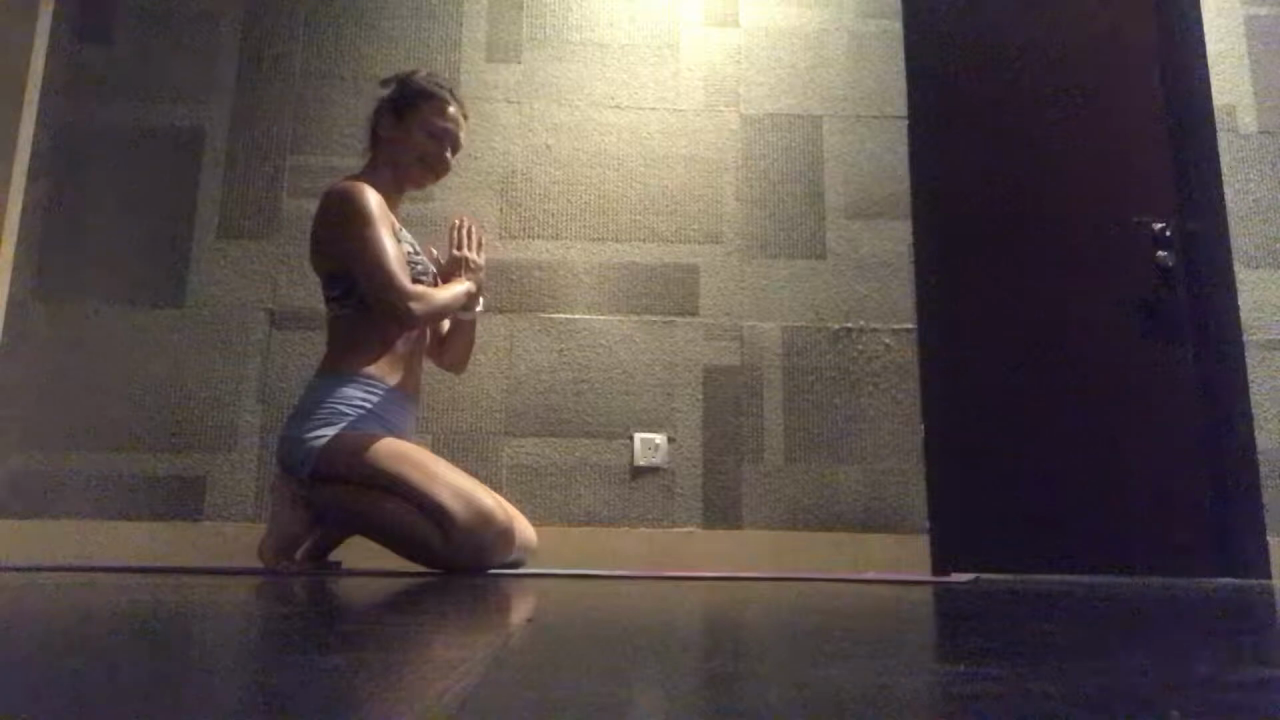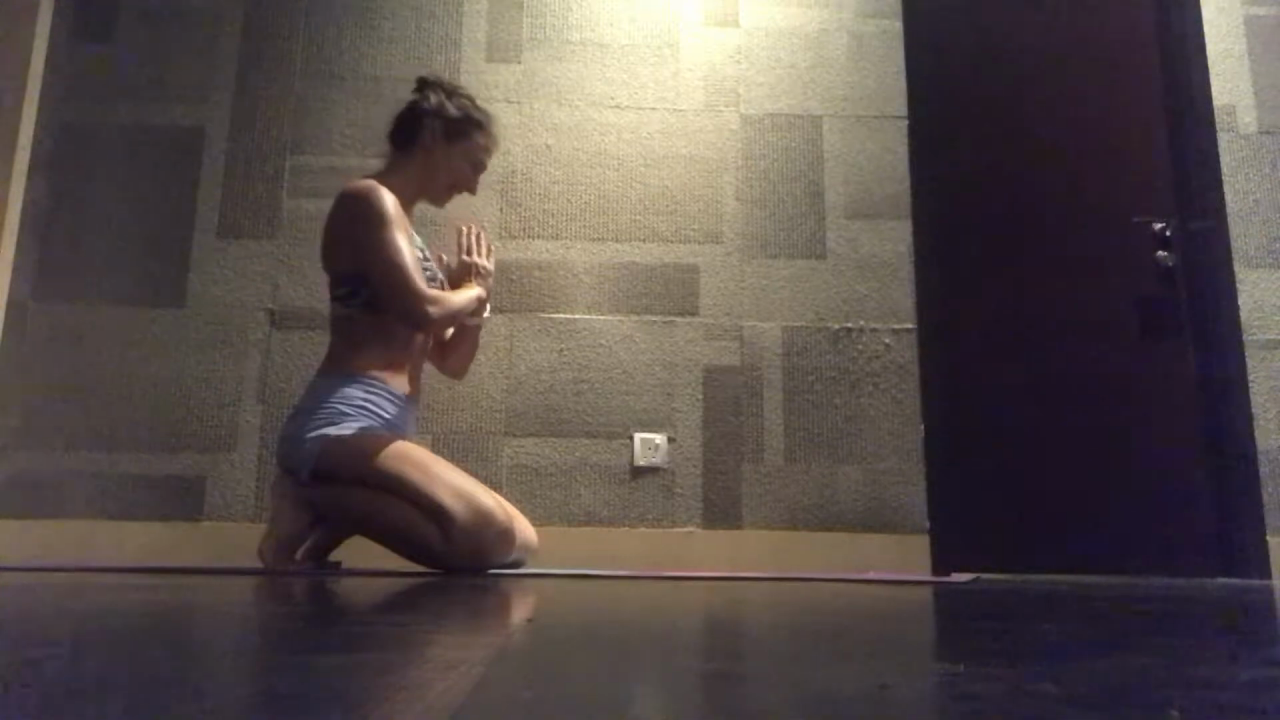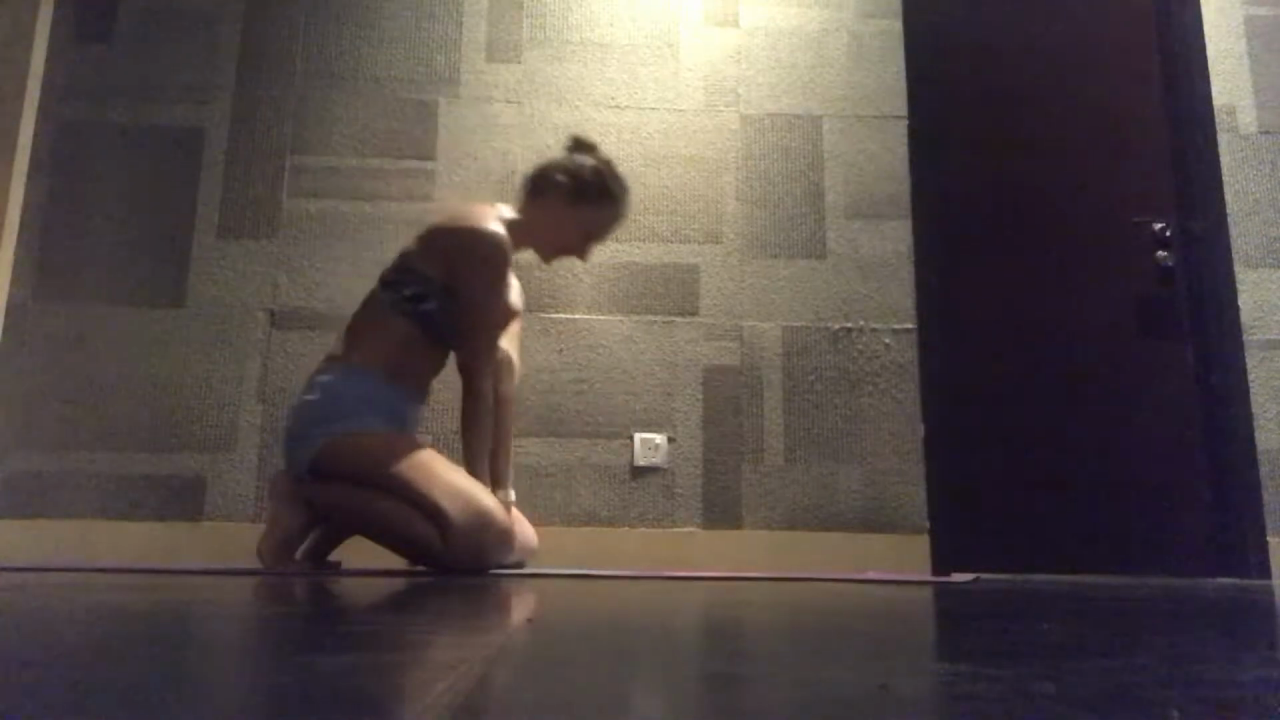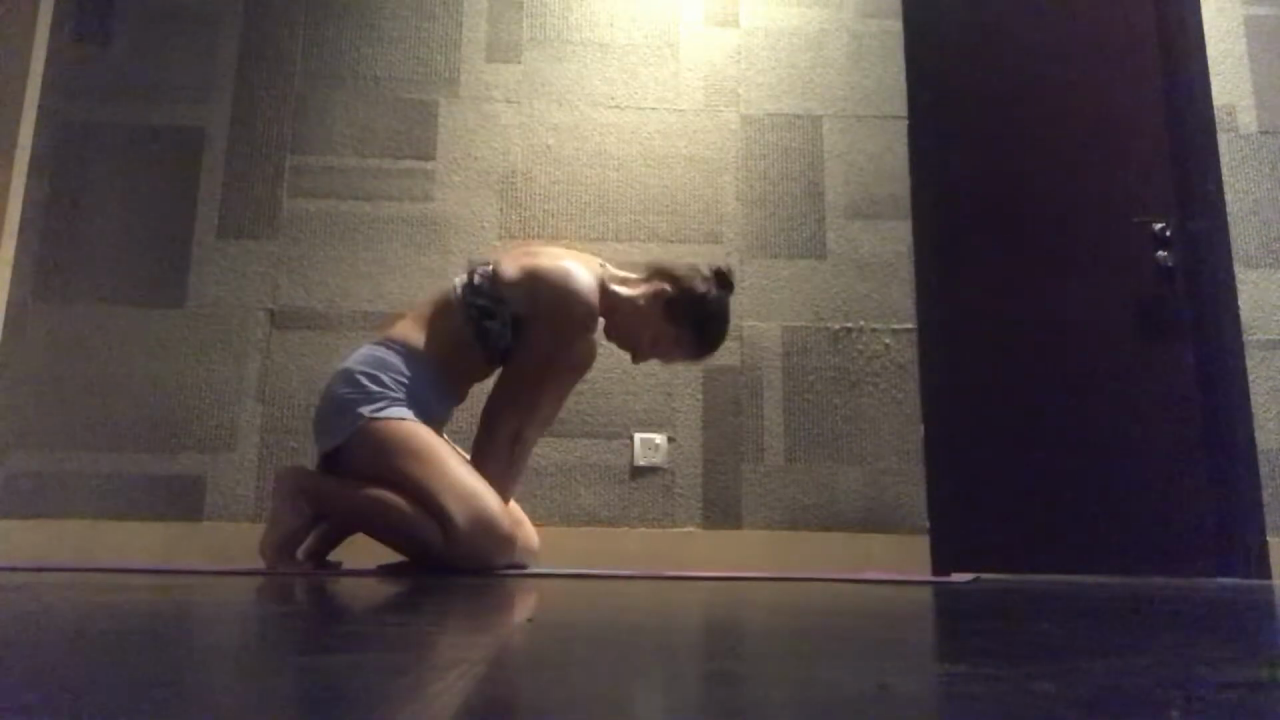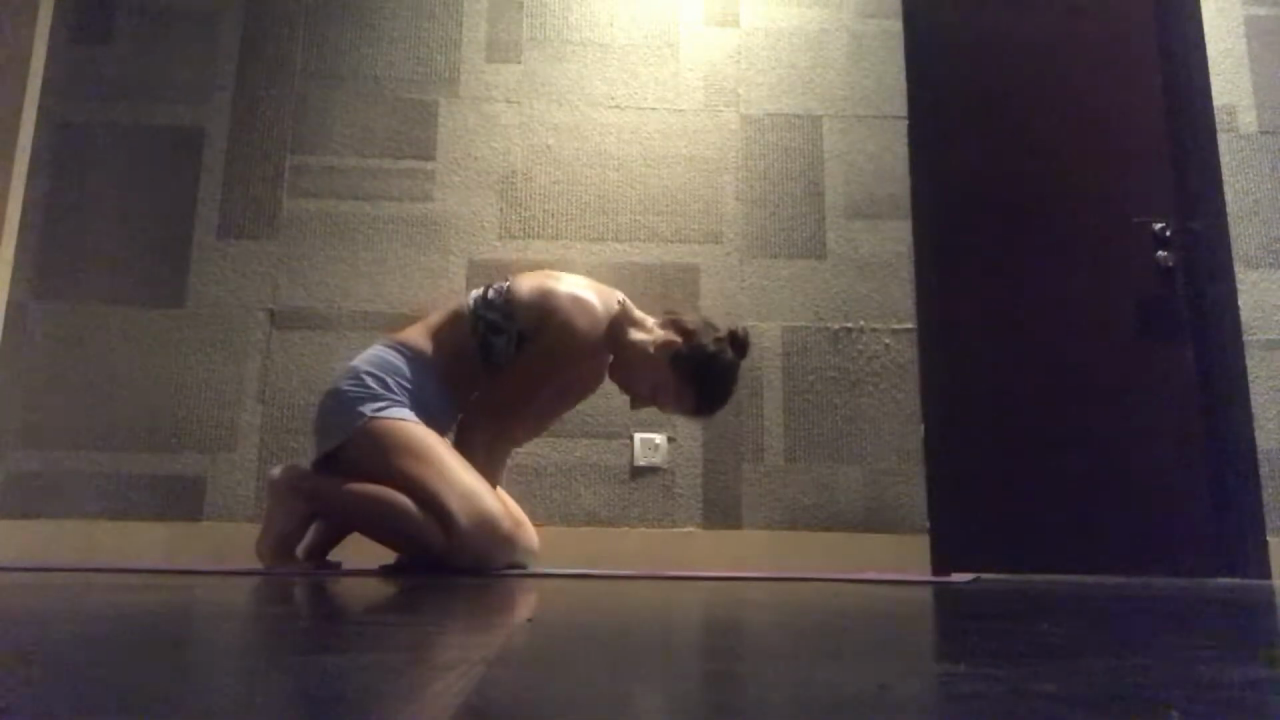
dt=0.7s
person 1, frame 1
left shoulder: (400, 235)
right shoulder: (354, 199)
left elbow: (451, 357)
right elbow: (404, 306)
left wrist: (468, 291)
right wrist: (463, 287)
left hip: (381, 432)
right hip: (341, 425)
left knee: (518, 541)
right knee: (488, 536)
left ankle: (328, 518)
right ankle: (316, 502)
person 1, frame 2
left shoulder: (404, 230)
right shoulder: (369, 201)
left elbow: (450, 360)
right elbow: (422, 310)
left wrist: (472, 299)
right wrist: (476, 292)
left hip: (382, 432)
right hip: (342, 427)
left knee: (519, 541)
right knee: (490, 538)
left ankle: (328, 516)
right ankle: (314, 501)
person 1, frame 3
left shoulder: (508, 290)
right shoulder: (483, 237)
left elbow: (502, 390)
right elbow: (478, 382)
left wrist: (499, 496)
right wrist: (483, 497)
left hip: (382, 426)
right hip: (344, 415)
left knee: (519, 541)
right knee: (488, 536)
left ankle: (333, 517)
right ankle: (310, 498)
person 1, frame 4
left shoulder: (583, 347)
right shoulder: (574, 294)
left elbow: (524, 430)
right elbow: (502, 417)
left wrist: (487, 507)
right wrist: (484, 511)
left hip: (410, 407)
right hip: (375, 393)
left knee: (520, 544)
right knee: (490, 542)
left ankle: (338, 514)
right ankle: (311, 493)
person 1, frame 5
left shoulder: (594, 363)
right shoulder: (583, 320)
left elbow: (498, 436)
right elbow: (481, 425)
left wrist: (473, 501)
right wrist: (469, 506)
left hip: (412, 409)
right hip: (376, 395)
left knee: (519, 546)
right knee: (488, 542)
left ankle: (335, 515)
right ankle: (305, 491)
